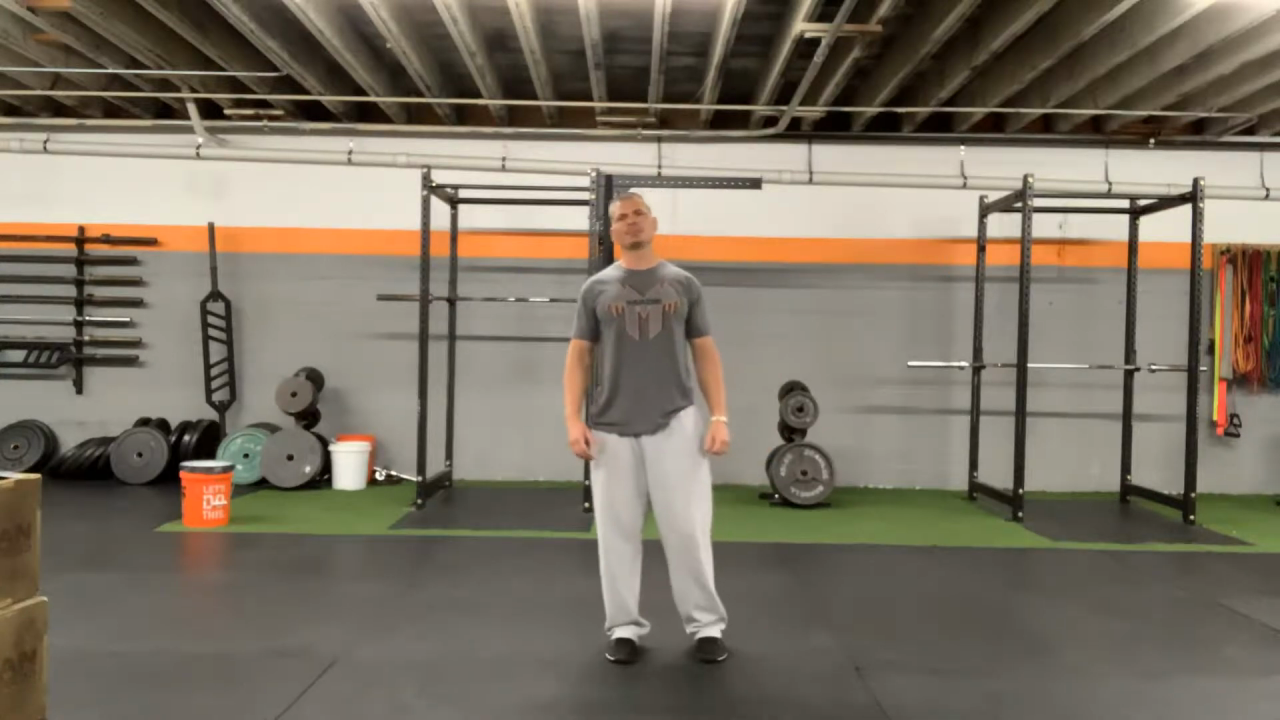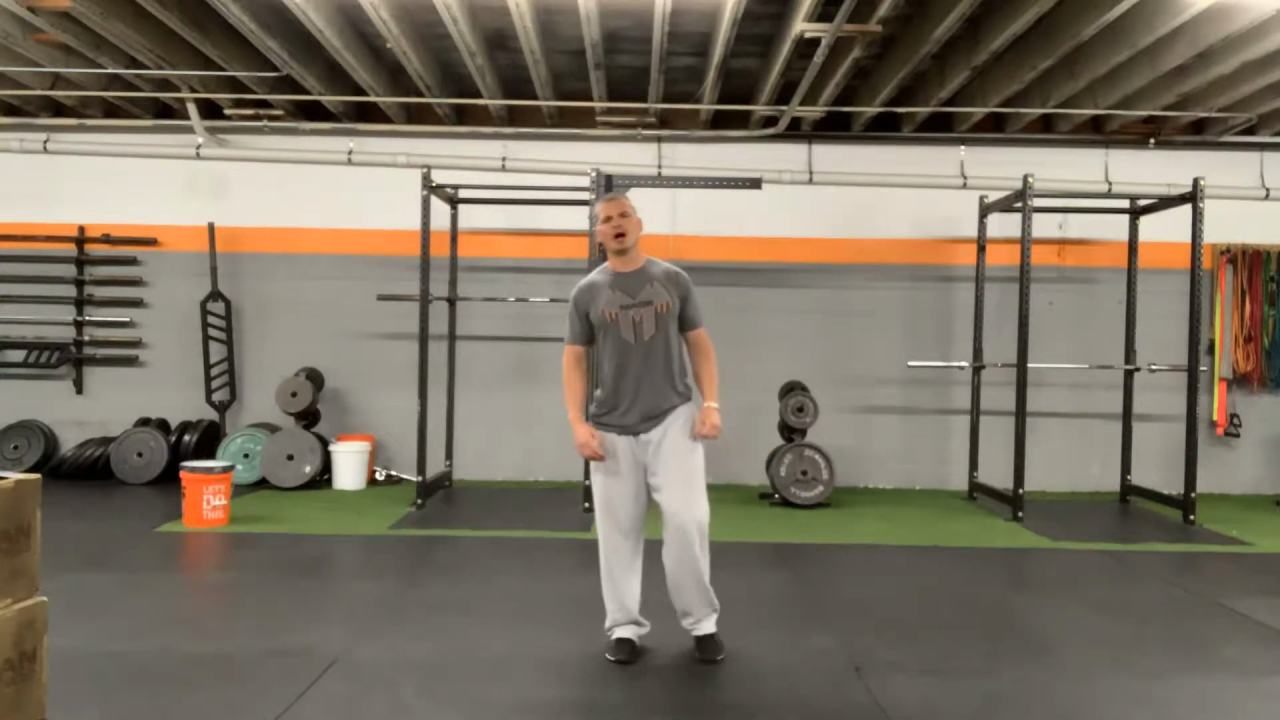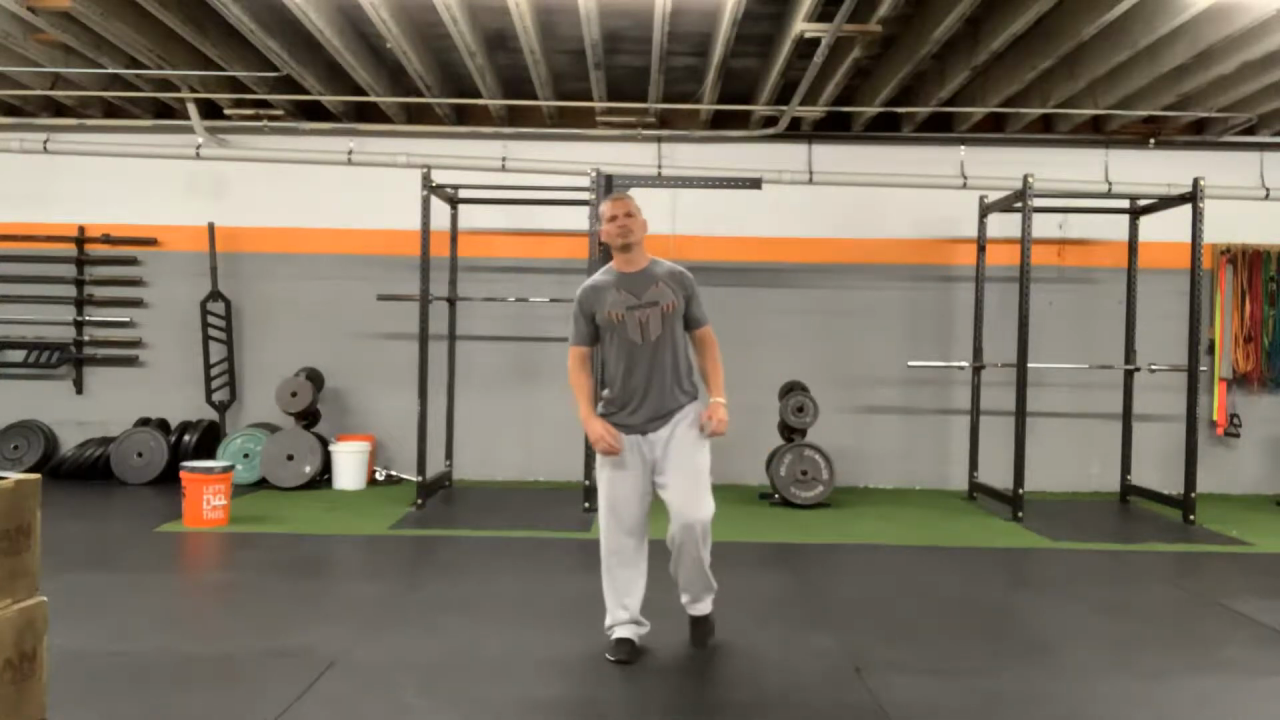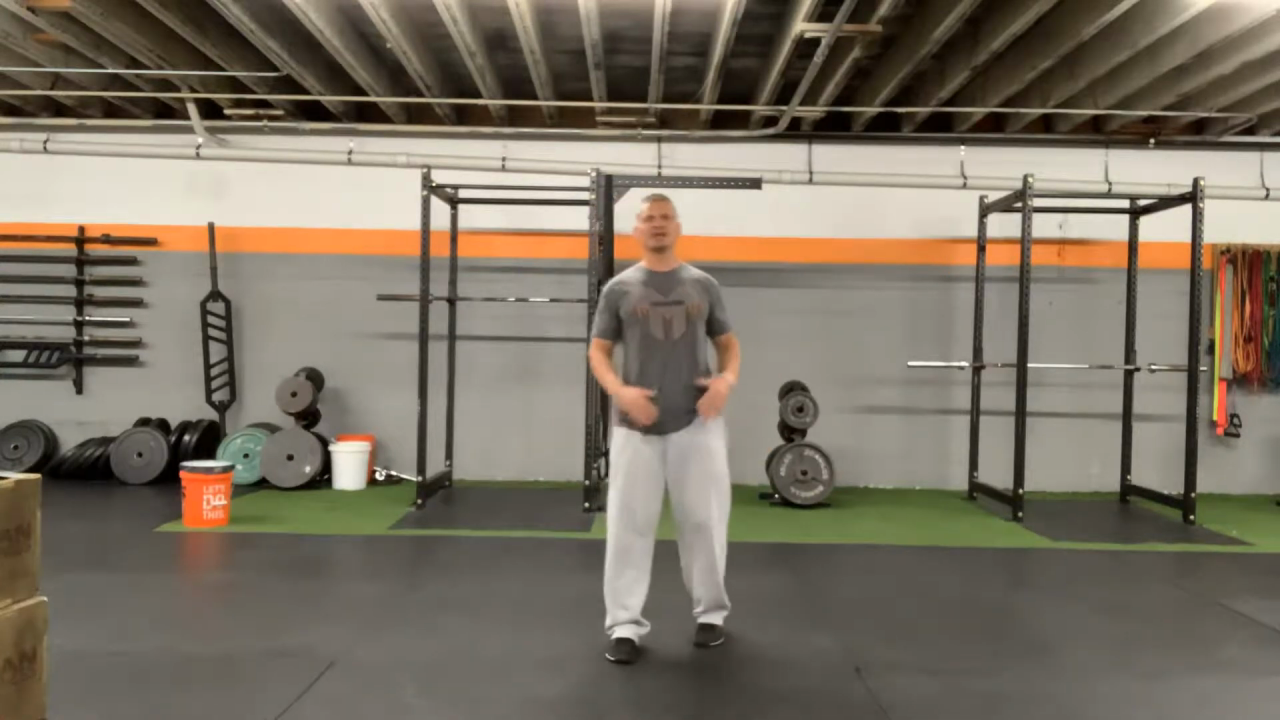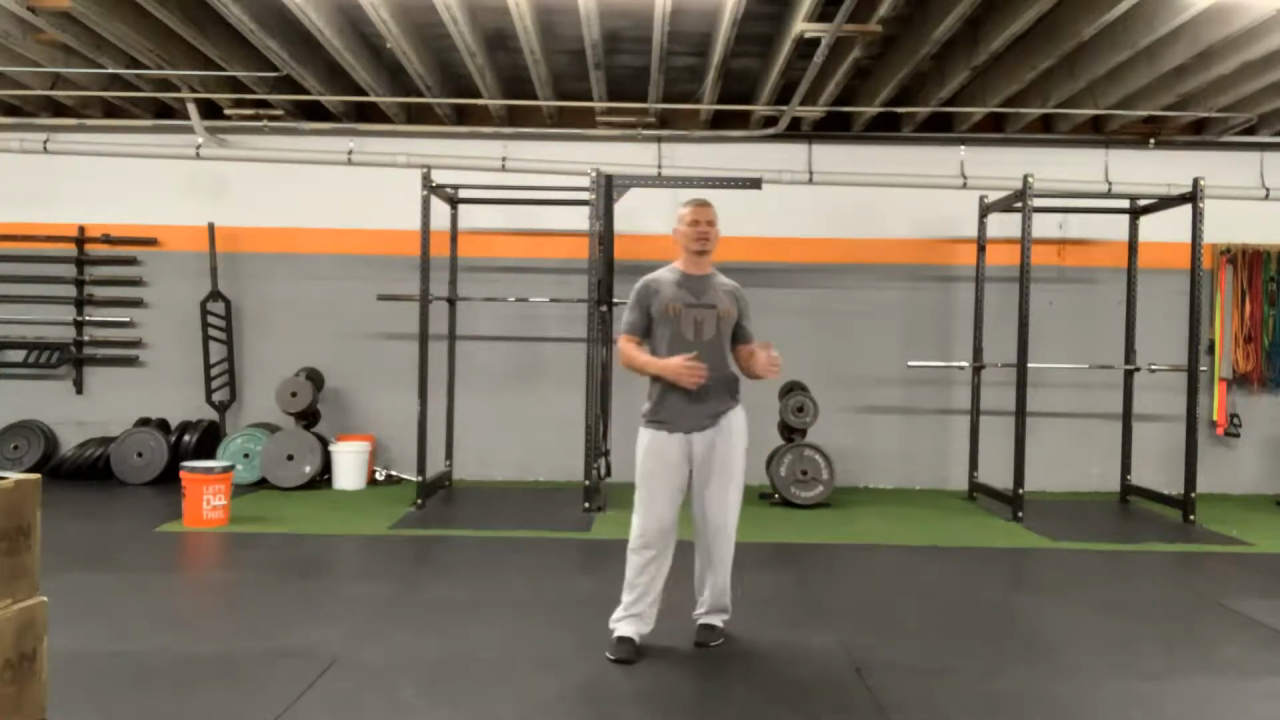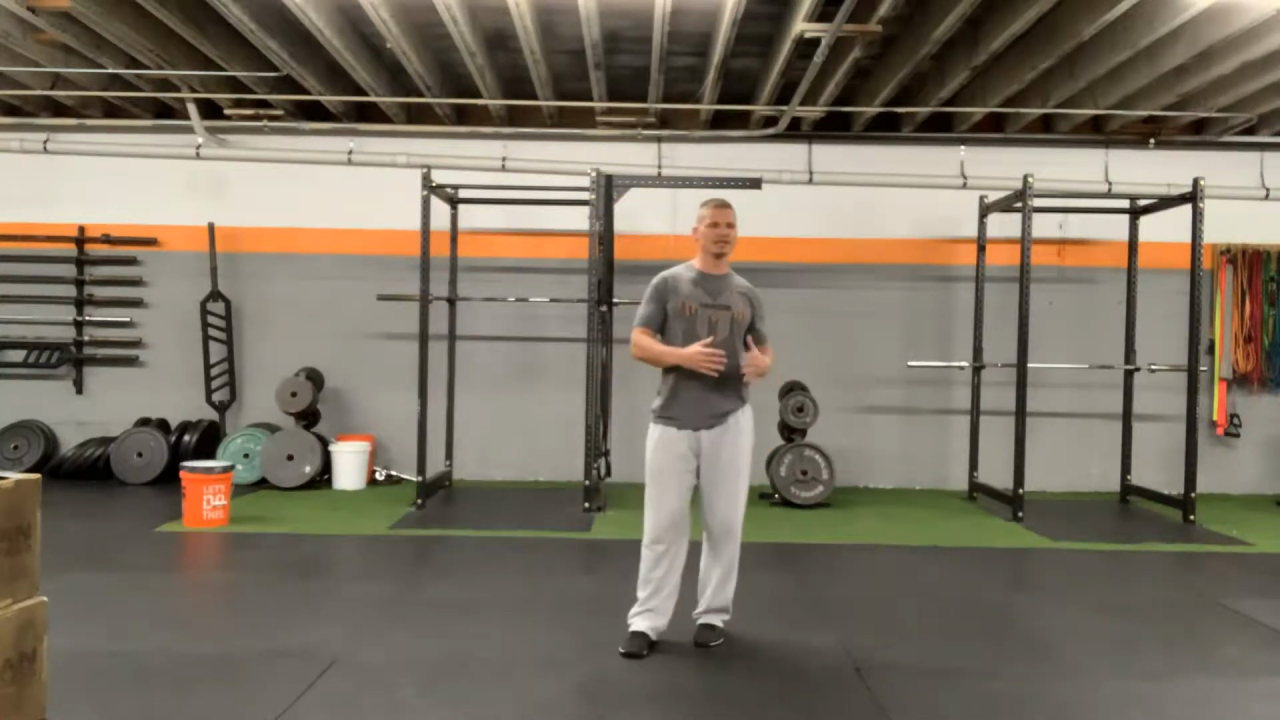
dt=0.3s
person 1, frame 1
left shoulder: (684, 284)
right shoulder: (596, 288)
left elbow: (705, 353)
right elbow: (579, 356)
left wrist: (719, 417)
right wrist: (573, 418)
left hip: (676, 423)
right hip: (612, 429)
left knee: (687, 529)
right knee: (617, 532)
left ankle: (706, 624)
right ankle: (624, 626)
person 1, frame 2
left shoulder: (674, 280)
right shoulder: (587, 292)
left elbow: (699, 344)
right elbow: (574, 359)
left wrist: (710, 403)
right wrist: (578, 422)
left hip: (673, 418)
right hip: (613, 428)
left knee: (687, 518)
right knee: (618, 529)
left ankle: (701, 621)
right ankle: (624, 625)
person 1, frame 3
left shoulder: (678, 279)
right shoulder: (591, 292)
left elbow: (704, 341)
right elbow: (579, 360)
left wrist: (717, 399)
right wrist: (590, 419)
left hip: (680, 418)
right hip: (621, 427)
left knee: (692, 515)
right knee: (621, 530)
left ankle: (698, 600)
right ankle: (624, 625)
person 1, frame 4
left shoulder: (704, 285)
right shoulder: (619, 288)
left elbow: (729, 345)
right elbow: (598, 352)
left wrist: (727, 378)
right wrist: (619, 391)
left hip: (698, 423)
right hip: (637, 426)
left knee: (703, 524)
right knee: (628, 527)
left ankle: (710, 613)
right ankle: (624, 625)
person 1, frame 5
left shoulder: (732, 293)
right shoulder: (651, 287)
left elbow: (746, 356)
right elbow: (625, 349)
left wrist: (763, 364)
right wrist: (663, 367)
left hip: (722, 423)
right hip: (663, 425)
left knee: (717, 526)
right knee: (652, 527)
left ankle: (712, 613)
right ankle: (629, 623)
person 1, frame 6
left shoulder: (747, 294)
right shoulder: (667, 283)
left elbow: (762, 353)
right elbow: (639, 344)
left wrist: (762, 364)
right wrist: (685, 356)
left hip: (730, 421)
right hip: (672, 422)
left knee: (724, 524)
right knee: (664, 525)
left ankle: (713, 614)
right ankle: (647, 620)
